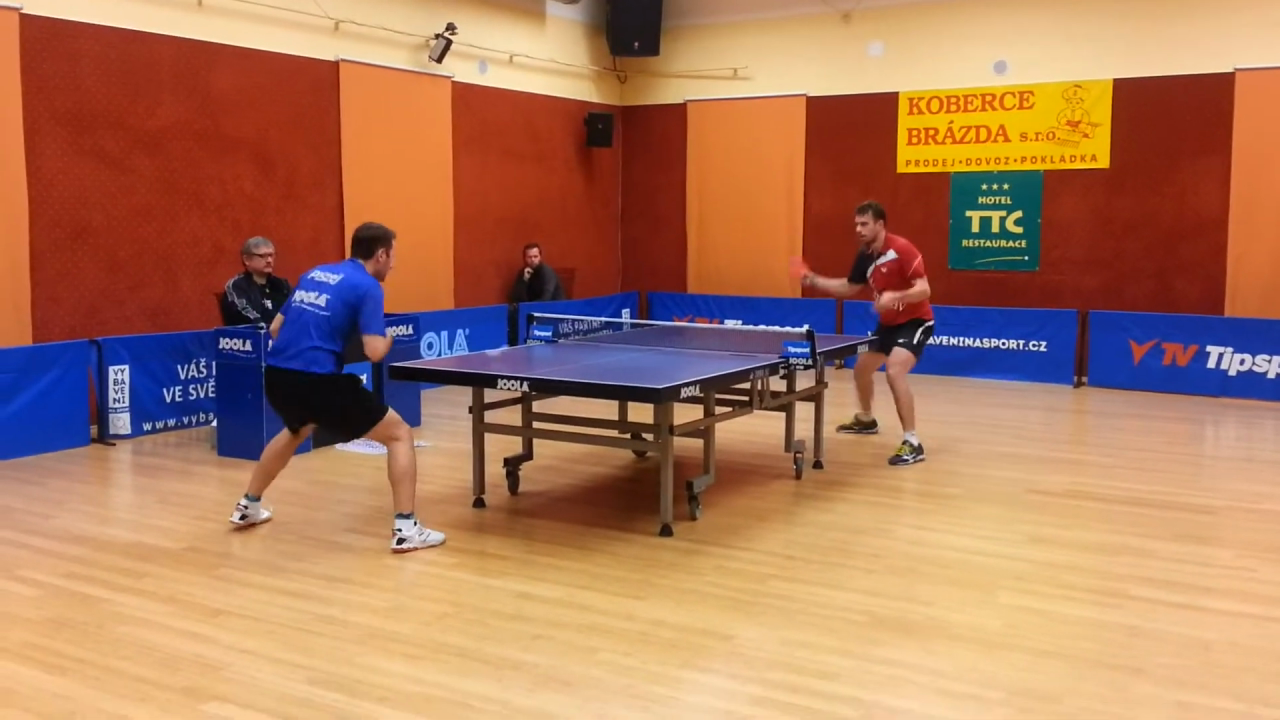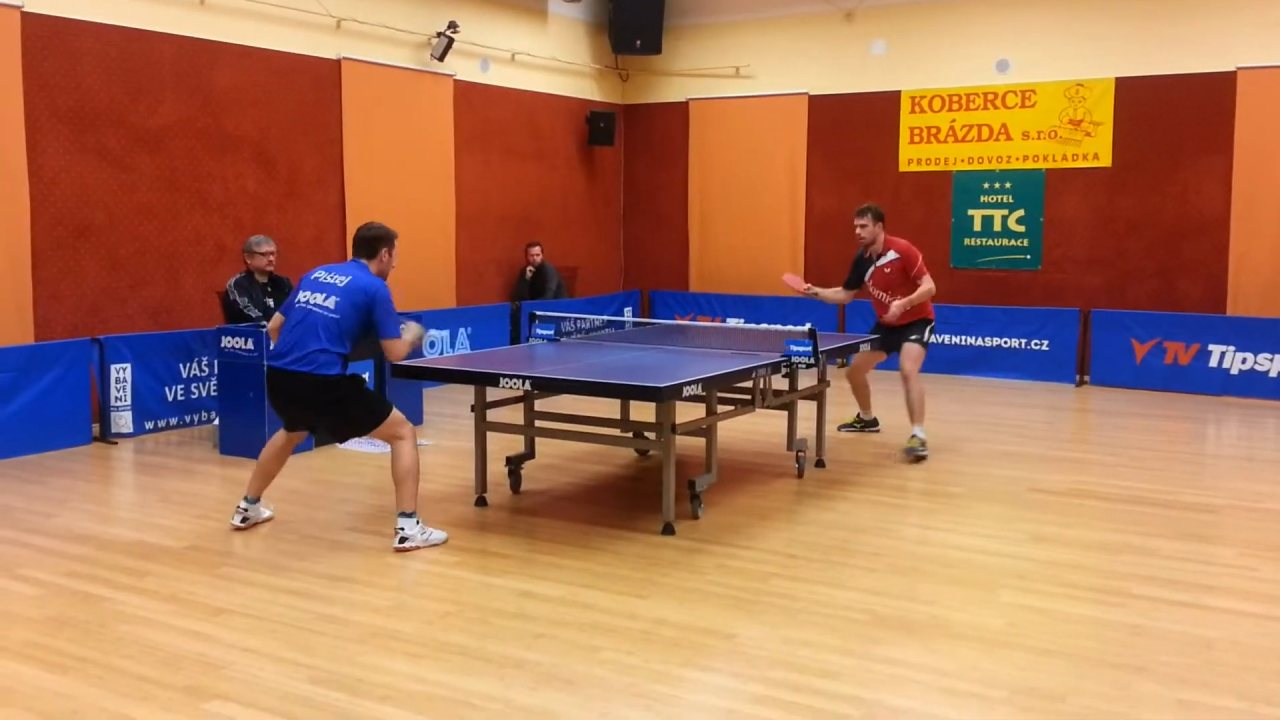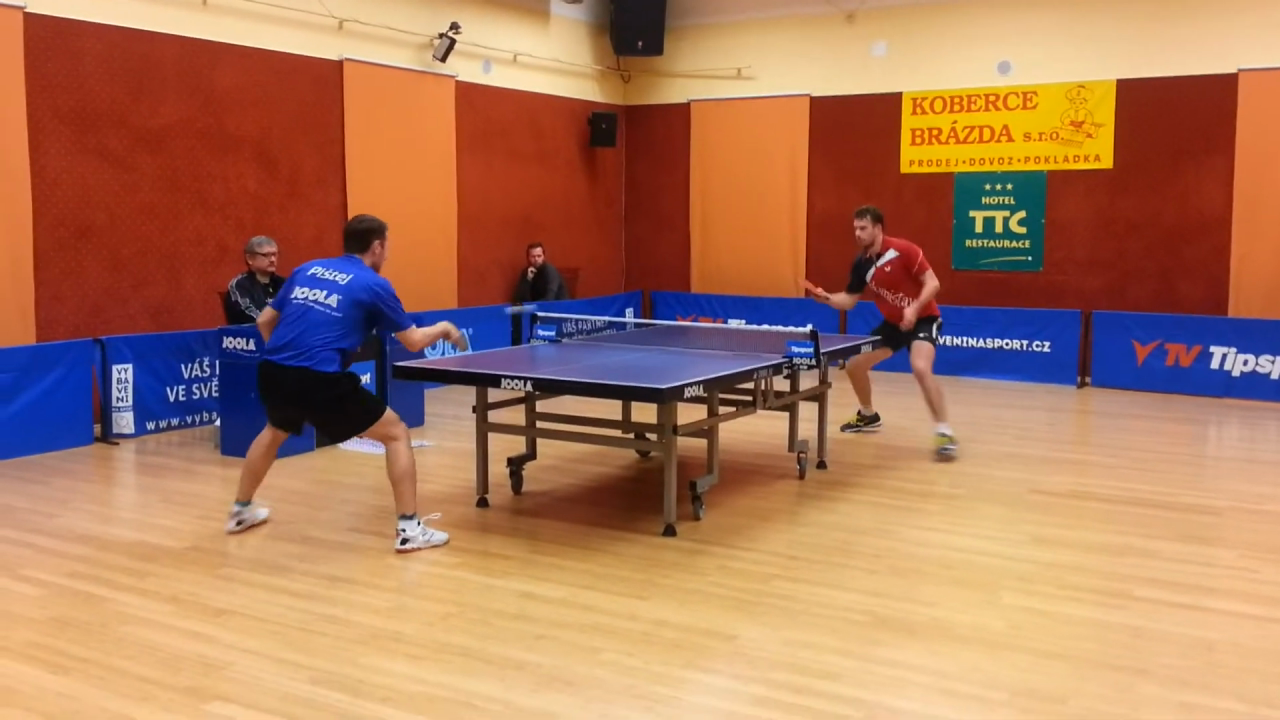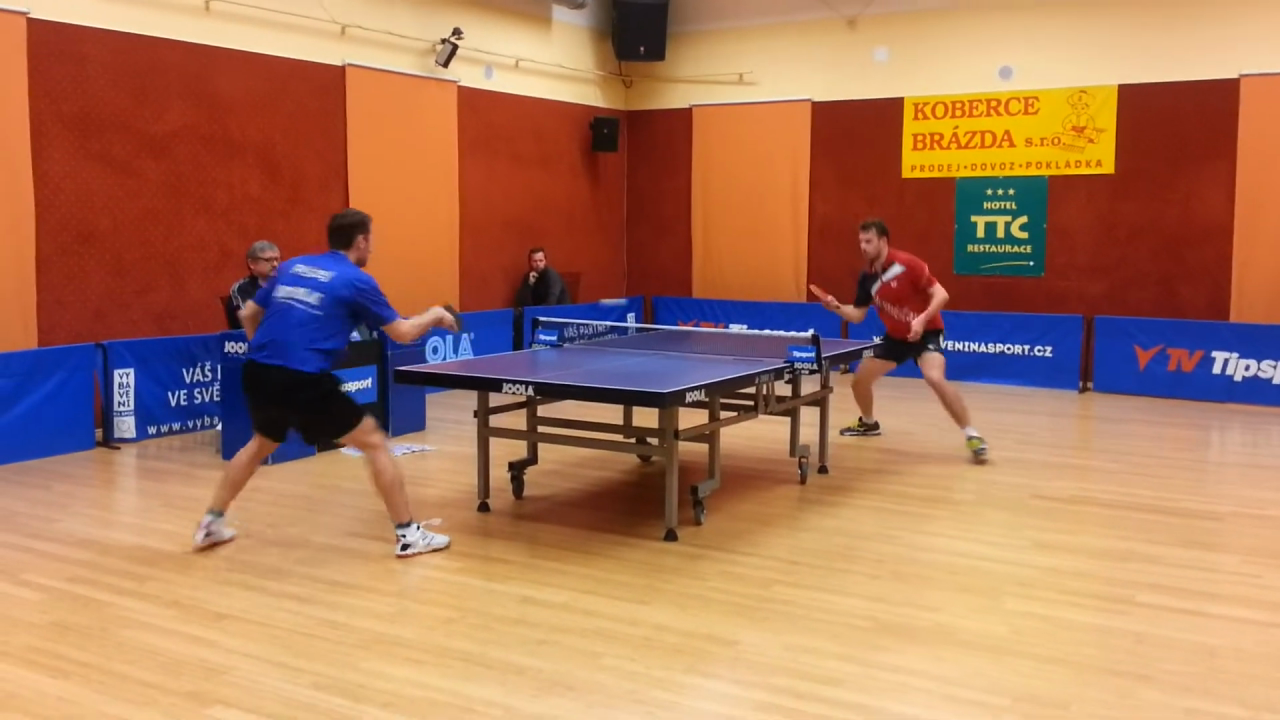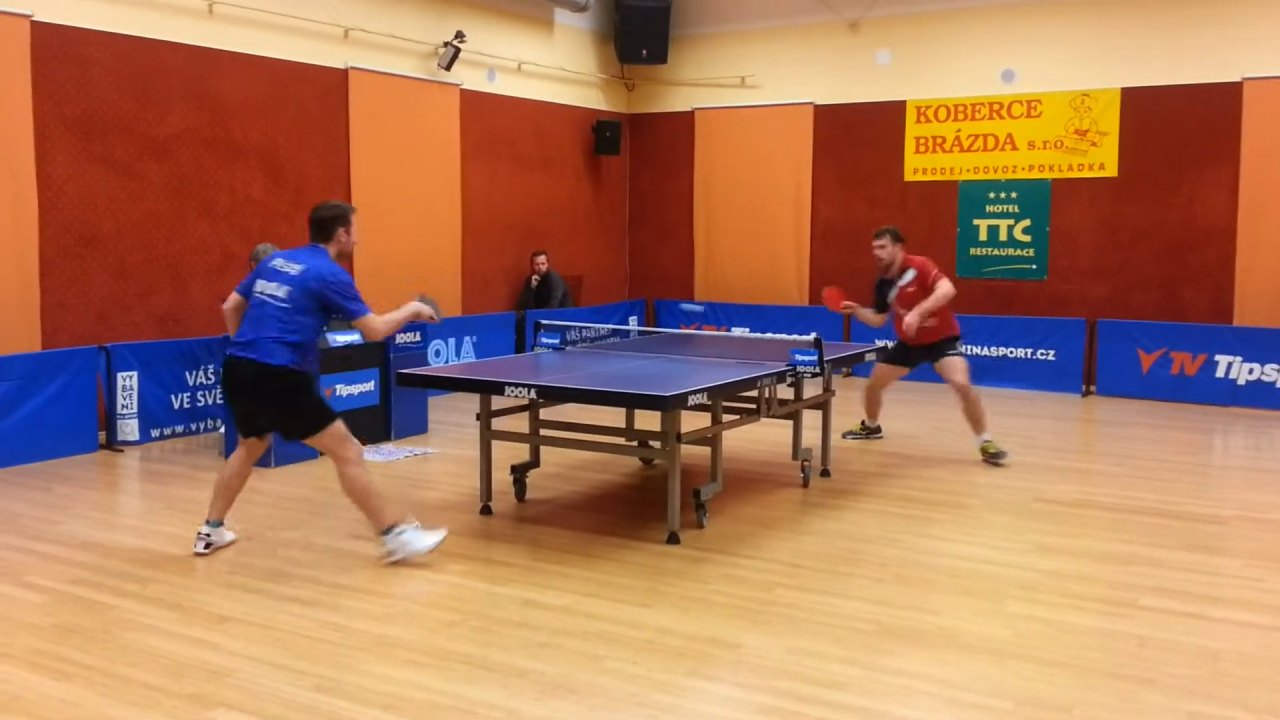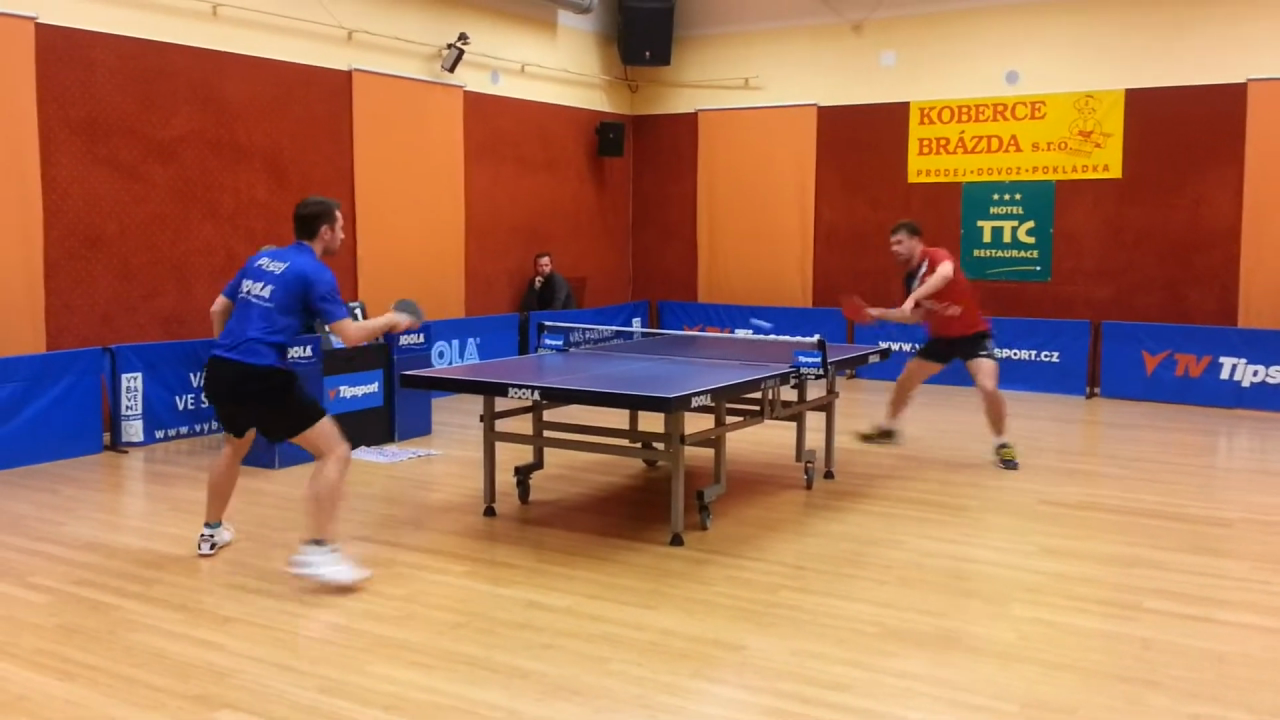
dt=0.1s
person 1, frame 1
left shoulder: (312, 275)
right shoulder: (367, 287)
left elbow: (276, 328)
right elbow: (375, 351)
right wrist: (385, 336)
left hip: (276, 378)
right hip: (319, 382)
left knee: (295, 432)
right knee: (399, 435)
left ankle: (248, 506)
right ankle: (406, 528)
person 1, frame 2
left shoulder: (314, 275)
right shoulder: (375, 288)
left elbow: (274, 327)
right elbow: (396, 352)
right wrist: (413, 333)
left hip: (278, 378)
right hip: (324, 383)
left knee: (292, 432)
right knee: (403, 433)
left ankle: (248, 507)
right ankle: (408, 526)
person 1, frame 3
left shoulder: (306, 270)
right shoulder: (373, 285)
left elbow: (265, 320)
right elbow: (413, 341)
right wrist: (444, 329)
left hip: (274, 374)
right hip: (323, 382)
left knee: (274, 433)
right knee: (397, 436)
left ankle: (241, 508)
right ankle: (410, 528)
person 1, frame 4
left shoulder: (291, 267)
right shoulder: (357, 281)
left elbow: (248, 315)
right elbow: (402, 332)
right wrist: (435, 315)
left hip: (258, 374)
right hip: (304, 382)
left knee: (261, 443)
right knee: (375, 445)
left ankle: (212, 523)
right ankle: (408, 533)
person 1, frame 5
left shoulder: (273, 261)
right shoulder: (330, 274)
left elbow: (230, 308)
right elbow: (374, 329)
right wrist: (412, 310)
left hip: (237, 370)
right hip: (278, 376)
left knee: (250, 447)
right knee: (347, 454)
left ankle: (210, 532)
right ankle: (396, 534)
person 1, frame 6
left shoulder: (260, 259)
right shoulder: (314, 273)
left elbow: (218, 310)
right elbow: (349, 335)
right wrist: (390, 320)
left hip: (221, 370)
right hip: (261, 377)
left knee: (234, 447)
right knee: (335, 453)
left ankle: (210, 532)
right ankle: (316, 551)
person 2, frame 1
left shoulder: (903, 249)
right shoulder: (864, 256)
left elbow: (924, 290)
right elbow: (848, 287)
left wrist: (894, 296)
right wrist: (817, 281)
left hip: (916, 321)
right hip: (889, 324)
left knee: (895, 374)
right knee: (862, 369)
left ankle: (911, 443)
right ankle: (866, 419)
person 2, frame 2
left shoulder: (903, 250)
right shoulder: (862, 260)
left elbow: (929, 288)
right elbow: (845, 295)
left wrist: (902, 303)
right wrist: (817, 292)
left hip: (917, 321)
right hip: (887, 325)
left knee: (908, 370)
right knee: (854, 370)
left ankle: (918, 436)
right ankle: (867, 418)
person 2, frame 3
left shoulder: (903, 250)
right shoulder: (860, 262)
left elbow: (933, 283)
right elbow: (847, 302)
left wrist: (915, 306)
right wrist: (824, 297)
left hip: (923, 319)
right hip: (890, 323)
left knee: (921, 369)
right knee: (855, 367)
left ankle: (944, 433)
right ankle: (868, 415)
person 2, frame 4
left shoulder: (908, 265)
right shoulder: (867, 278)
left elbow: (941, 295)
right elbow: (858, 315)
left wrist: (922, 319)
right wrist: (838, 308)
left hip: (927, 333)
right hip: (895, 338)
left knee: (935, 378)
right knee: (860, 379)
left ankle: (972, 436)
right ankle: (868, 422)
person 2, frame 5
left shoulder: (920, 266)
right shoulder: (883, 284)
left elbow: (948, 290)
right elbow: (878, 320)
left wrist: (916, 312)
right wrist: (857, 310)
left hip: (944, 339)
right hip: (910, 345)
left knee: (960, 383)
right knee: (873, 385)
left ankle: (985, 442)
right ankle: (870, 425)
person 2, frame 6
left shoulder: (937, 256)
right shoulder: (911, 276)
left elbow: (946, 273)
right elbow: (914, 317)
left wrist: (912, 299)
right wrist: (880, 314)
left hip: (974, 333)
right hip: (941, 337)
left knee: (988, 387)
right knee: (904, 382)
left ankle: (1001, 443)
right ankle: (888, 428)
